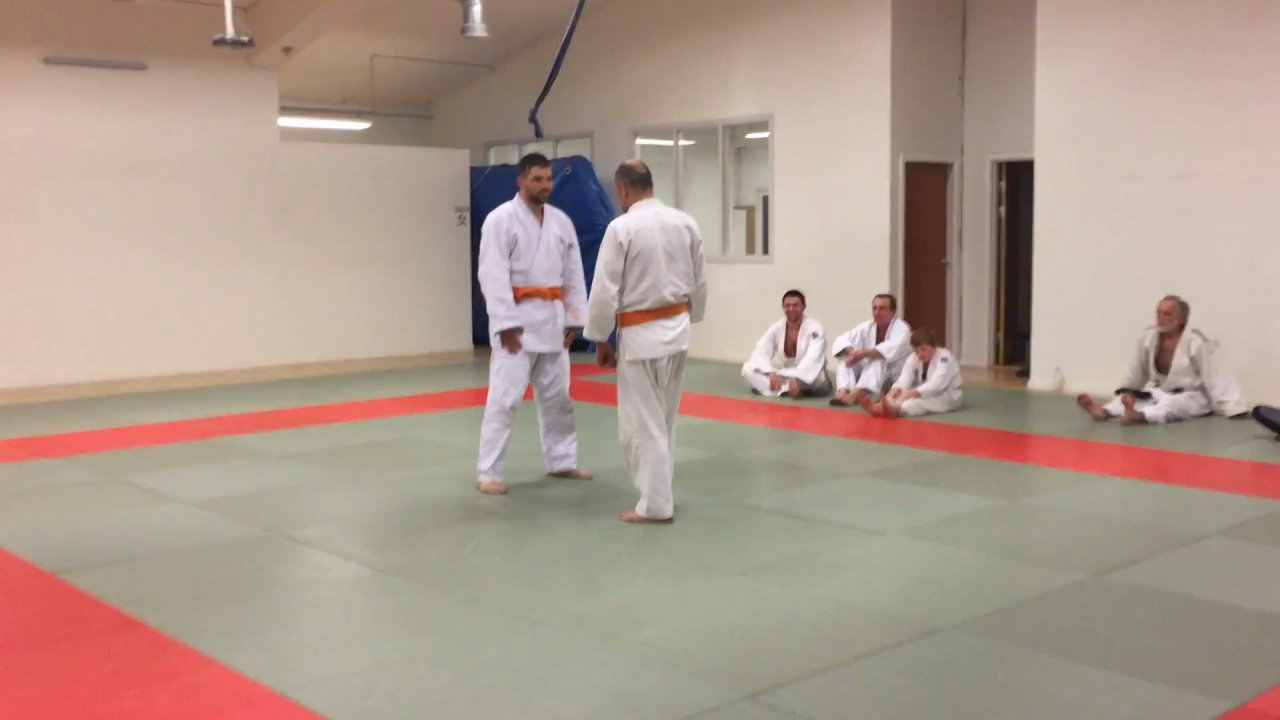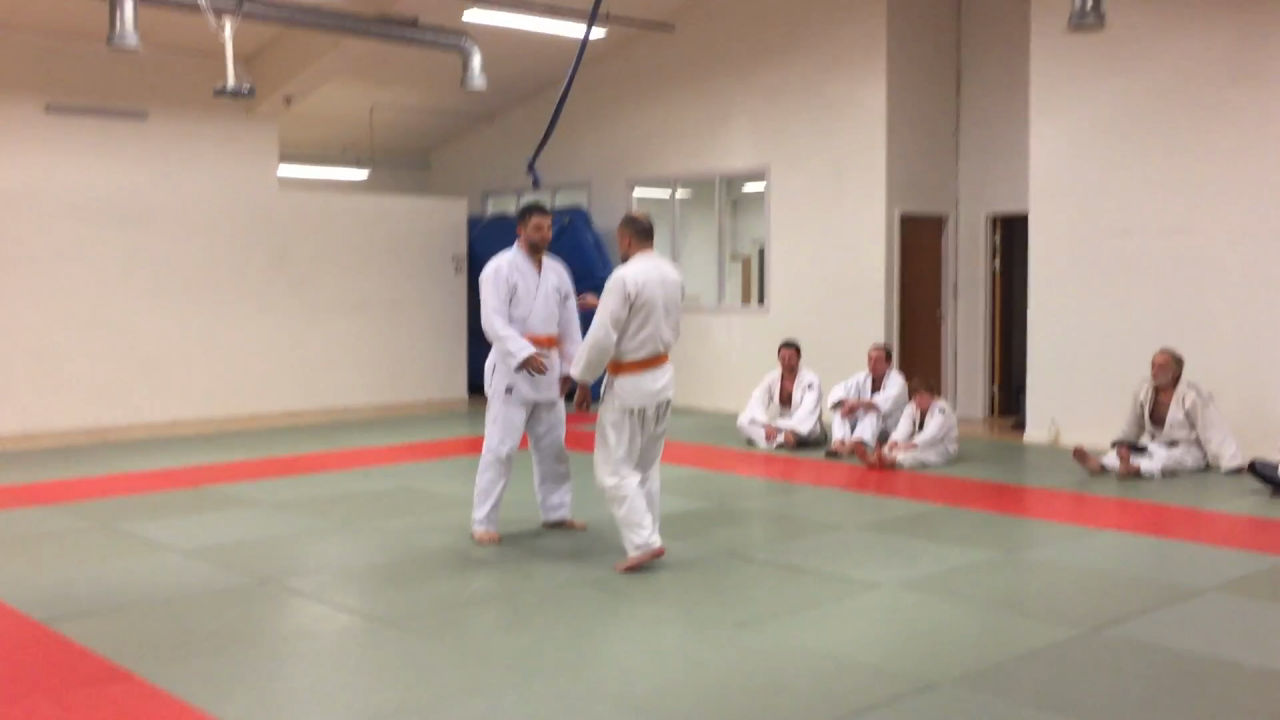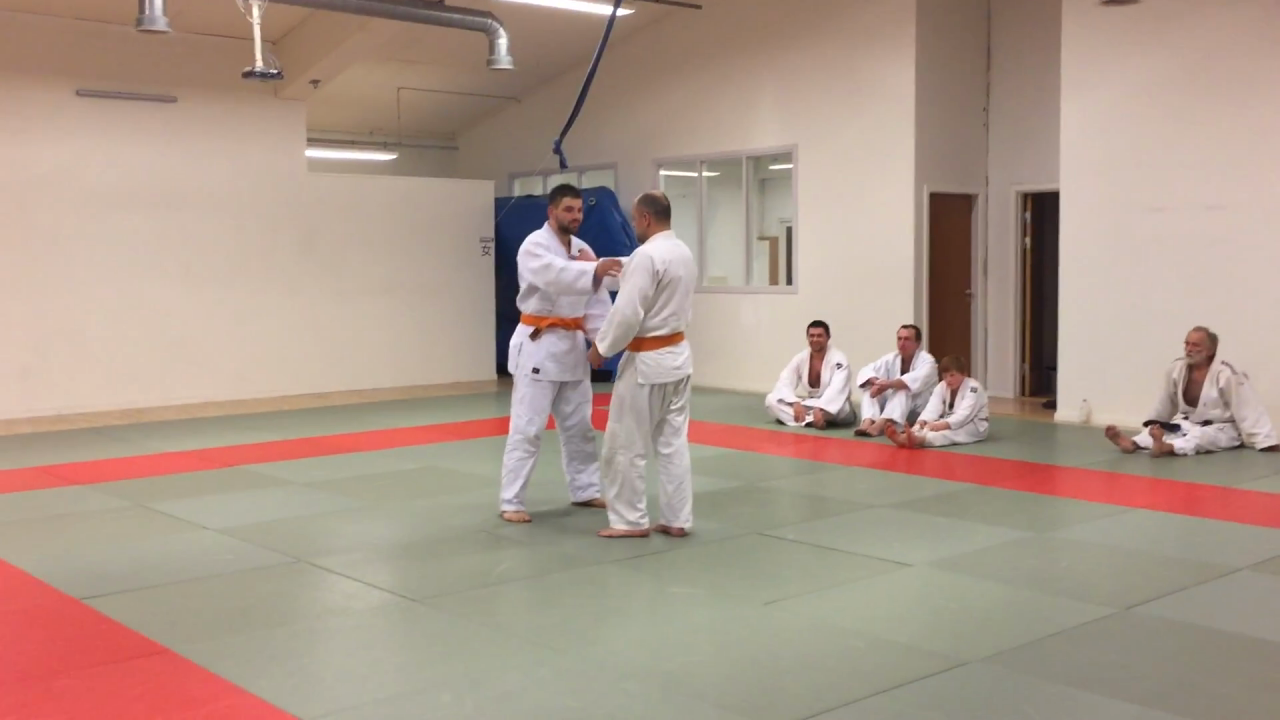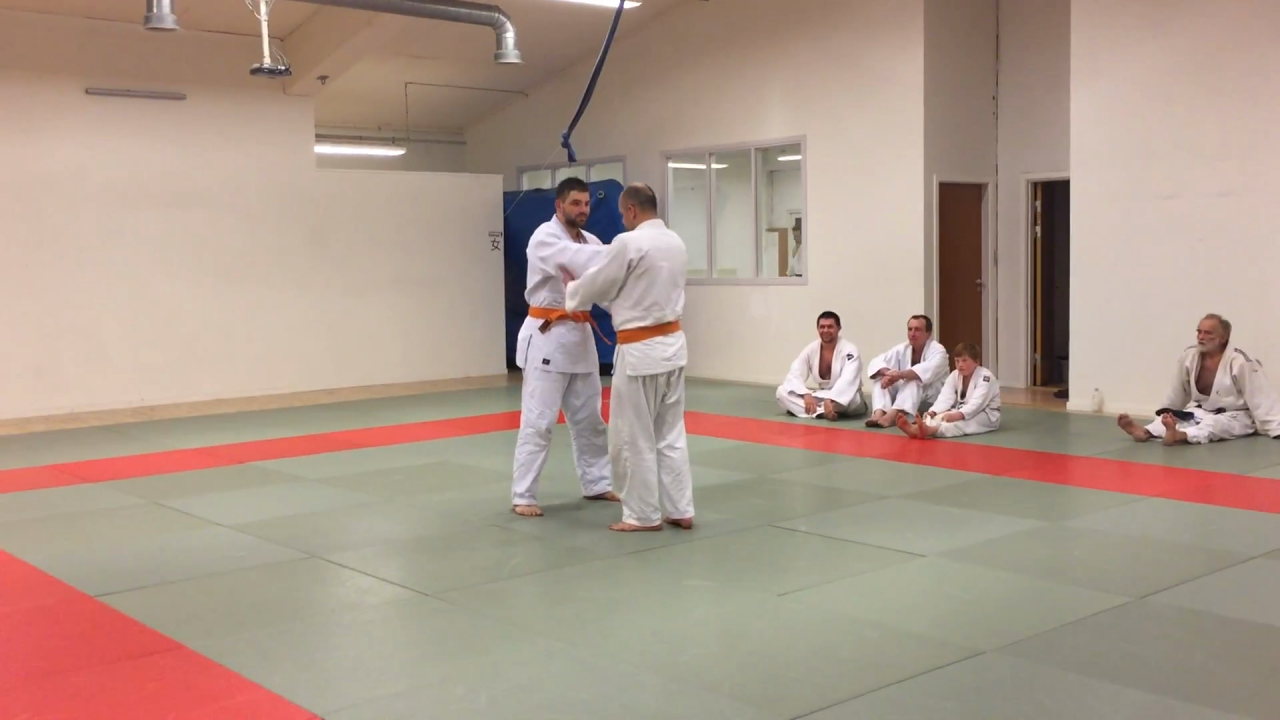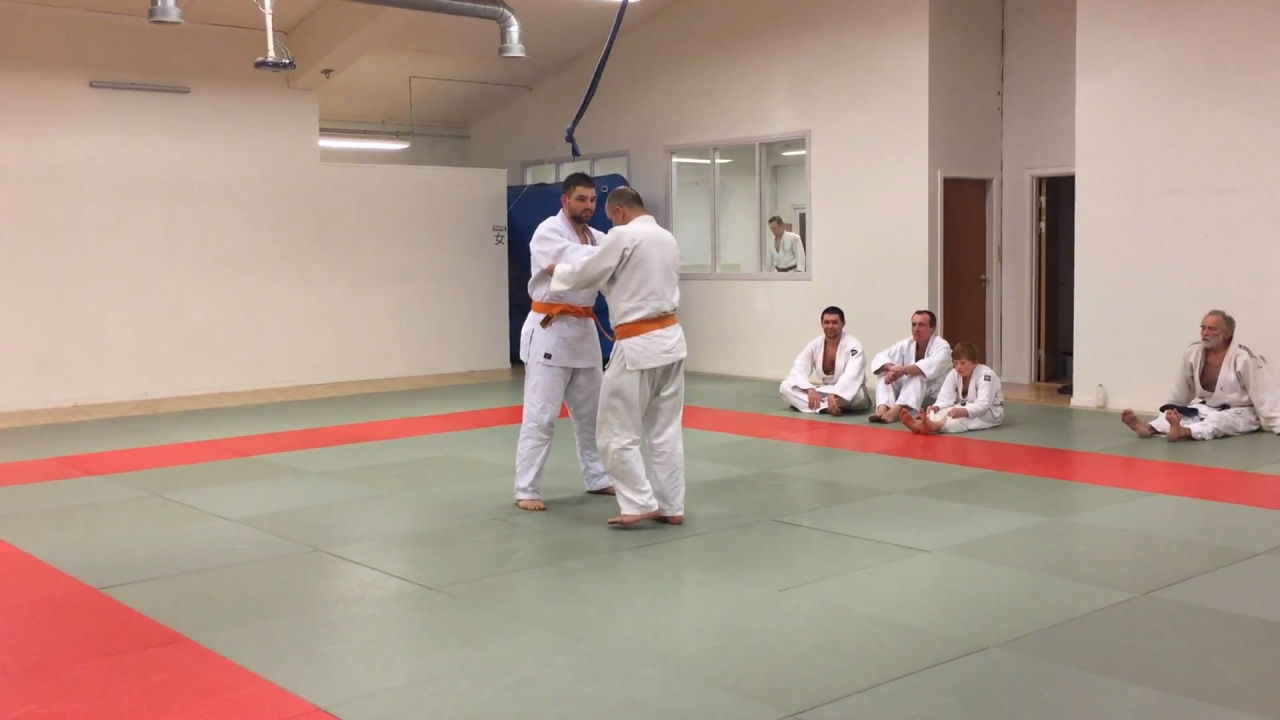
dt=0.4s
person 1, frame 1
left shoulder: (621, 228)
right shoulder: (685, 222)
left elbow: (605, 291)
right elbow: (698, 282)
left wrist: (600, 340)
left hip: (641, 334)
right hip: (676, 327)
left knee: (643, 424)
right knee: (664, 418)
left ankle: (656, 505)
right ankle: (660, 493)
person 1, frame 2
left shoulder: (625, 277)
right shoulder: (673, 275)
left elbow: (602, 337)
left wrist: (583, 381)
right wrist: (603, 305)
left hip: (629, 382)
right hip: (661, 376)
left knee: (615, 468)
right knee: (646, 465)
left ankle: (645, 541)
right ankle: (643, 537)
person 1, frame 3
left shoulder: (647, 255)
right shoulder: (683, 252)
left elbow: (627, 313)
left wrist: (601, 348)
left hip: (647, 359)
right hip: (677, 354)
left knee: (625, 445)
right knee: (673, 442)
left ankle: (631, 520)
right ankle: (677, 519)
person 1, frame 4
left shoulder: (628, 243)
right shoulder: (676, 242)
left elbow: (596, 286)
left wrist: (571, 287)
left hip: (640, 351)
right hip: (672, 343)
left knee: (633, 438)
right knee: (671, 435)
left ankle: (643, 515)
right ankle: (680, 510)
person 1, frame 5
left shoulder: (623, 236)
right shoulder: (667, 238)
left elbow: (587, 275)
left wrist: (559, 271)
left hip: (639, 344)
right hip: (670, 337)
left knee: (616, 432)
right knee: (666, 430)
left ankle: (640, 504)
right ankle: (671, 506)
person 2, frame 1
left shoulder: (560, 221)
right shoulder: (501, 219)
left elbow: (573, 273)
right elbow: (493, 275)
left wrist: (574, 317)
right wrist: (506, 321)
left hip: (552, 318)
right hip: (517, 318)
left knee: (557, 396)
right knee: (504, 398)
left ankle: (562, 461)
right ankle: (488, 472)
person 2, frame 2
left shoulder: (558, 270)
right shoulder: (501, 267)
left elbow: (569, 322)
right elbow: (494, 320)
left wrist: (571, 368)
right wrist: (523, 355)
left hip: (548, 368)
right hip: (514, 367)
left knee: (553, 444)
right knee: (500, 447)
left ankle: (556, 511)
right ankle: (483, 522)
person 2, frame 3
left shoulder: (583, 250)
right shoulder: (534, 245)
left elbow: (596, 301)
right elbow: (555, 276)
right wrist: (594, 271)
left hip: (572, 345)
right hip: (538, 345)
left knee: (579, 425)
right knee: (527, 427)
left ankle: (585, 491)
right ankle: (511, 502)
person 2, frame 4
left shoulder: (589, 241)
right shoulder: (544, 237)
right elbow: (570, 258)
right wrist: (609, 254)
left hip: (580, 336)
right hip: (546, 337)
left knee: (589, 418)
right knee: (538, 421)
left ankle: (597, 484)
right ankle: (523, 496)
person 2, frame 5
left shoulder: (596, 238)
right shoulder: (548, 231)
right elbow: (567, 256)
left hip: (584, 331)
right hip: (550, 331)
left knee: (591, 412)
right knee: (540, 415)
left ankle: (599, 479)
right ankle: (526, 490)
